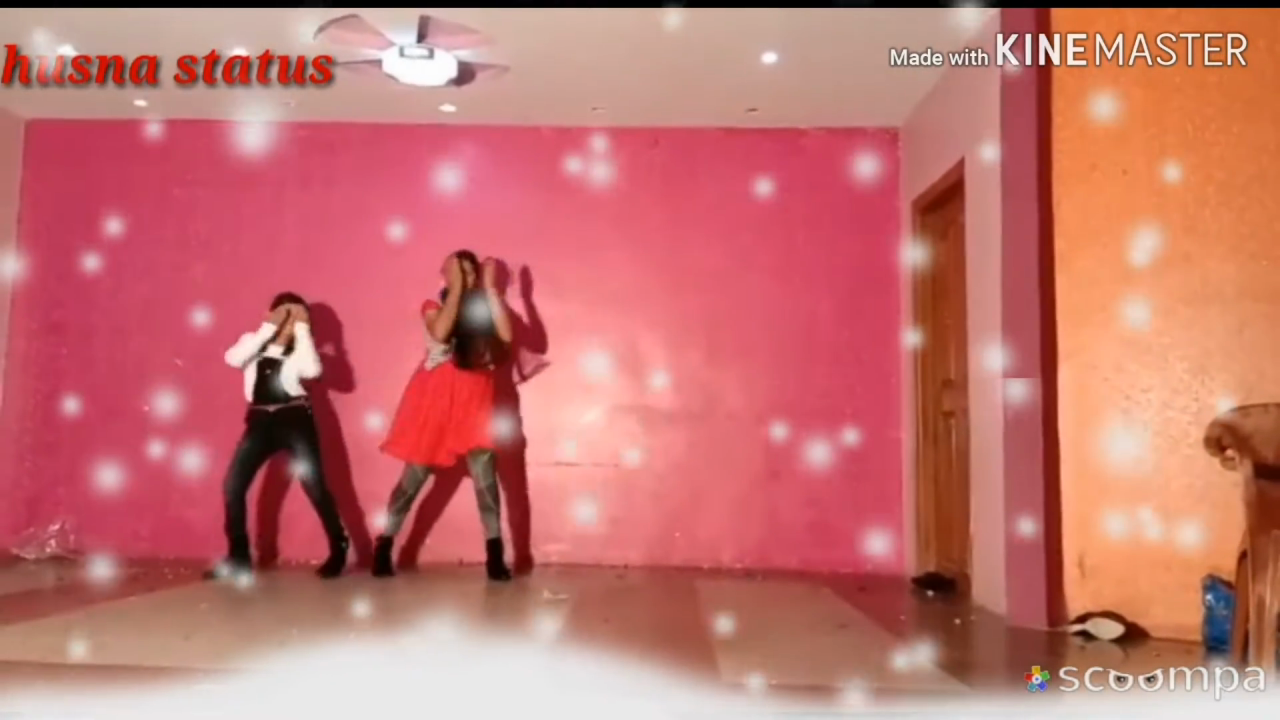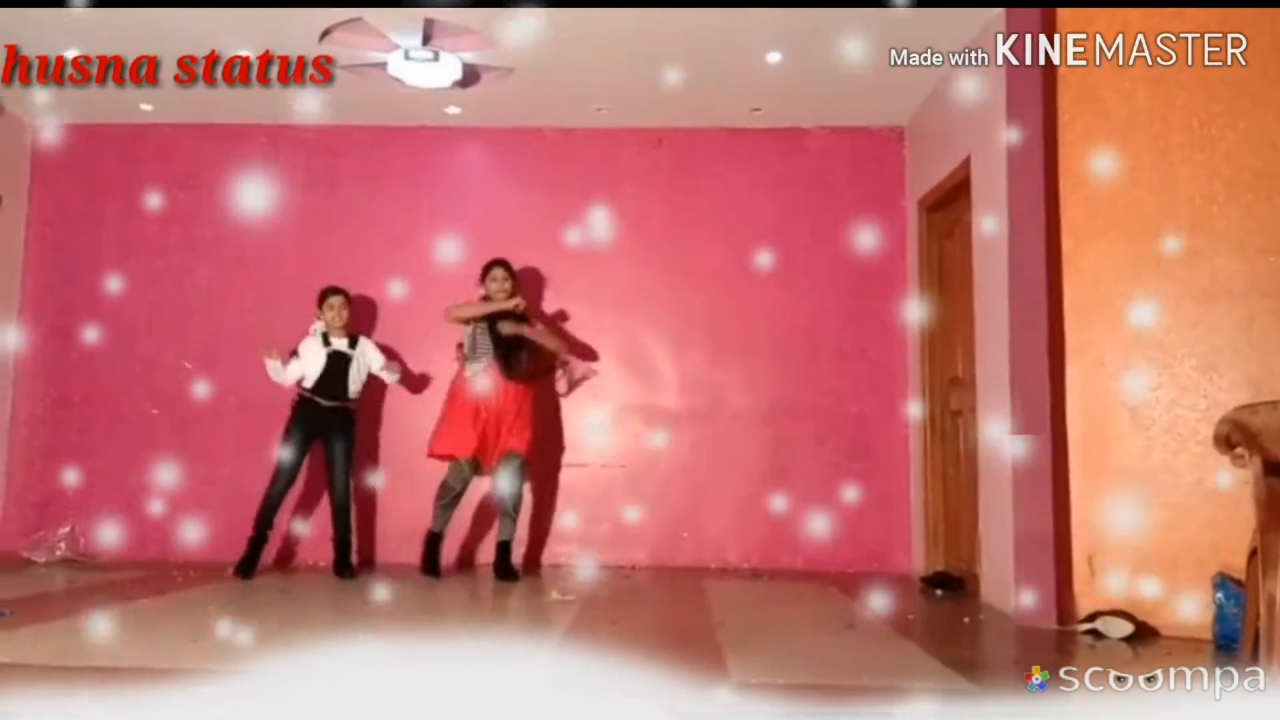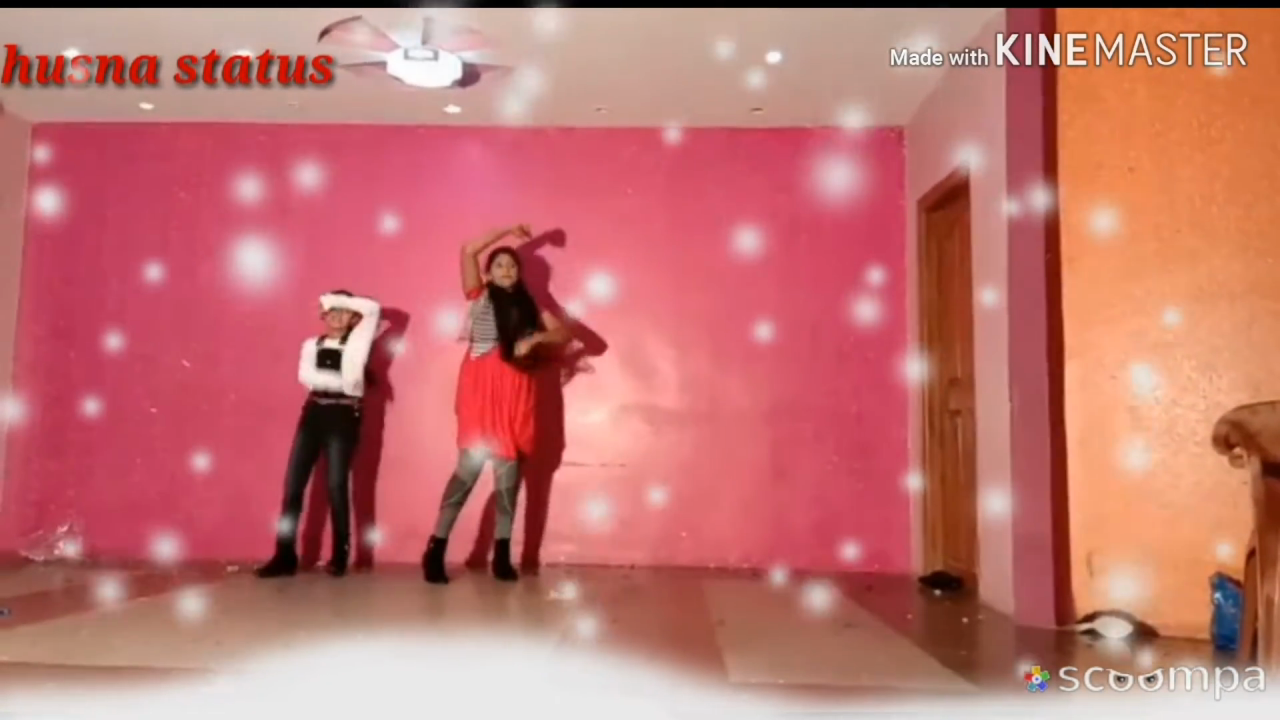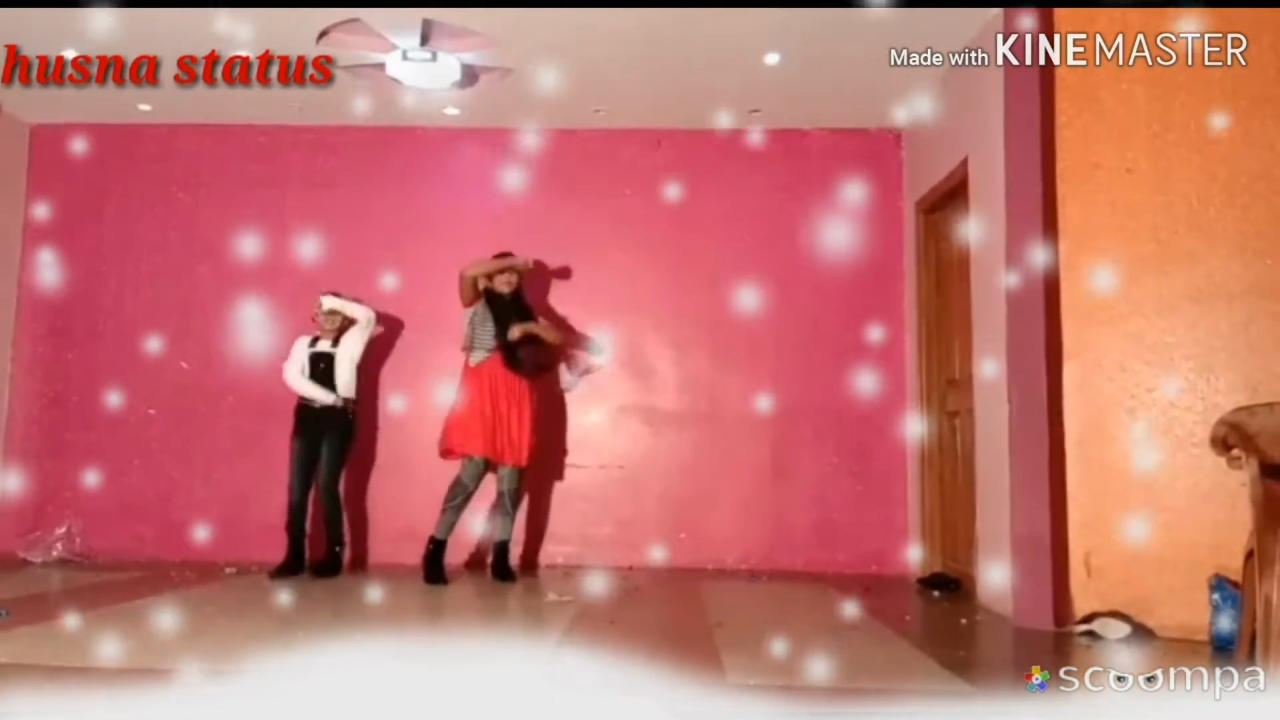
dt=0.4s
person 1, frame 1
left shoulder: (484, 307)
right shoulder: (434, 306)
left elbow: (507, 336)
right elbow: (440, 334)
left wrist: (490, 290)
right wrist: (456, 290)
left hip: (475, 395)
right hip: (437, 392)
left knee: (484, 470)
right knee: (415, 472)
left ankle: (495, 553)
right ankle: (384, 547)
person 1, frame 2
left shoulder: (524, 320)
right shoulder: (476, 313)
left elbow: (560, 347)
right elbow: (451, 313)
left wrist: (522, 328)
right wrist: (501, 306)
left hip: (512, 404)
right hip: (474, 399)
left knee: (511, 477)
right knee: (461, 471)
left ankle: (503, 556)
right ankle: (433, 539)
person 1, frame 3
left shoulder: (529, 305)
right shoulder: (479, 296)
left elbow: (563, 333)
right elbow: (468, 252)
left wrist: (536, 338)
right wrist: (508, 232)
left hip: (516, 391)
right hip: (481, 387)
left knee: (508, 469)
right knee: (471, 464)
left ankle: (502, 554)
right ankle: (436, 549)
person 1, frame 4
left shoulder: (525, 311)
right shoulder: (477, 303)
left elbow: (557, 337)
right elbow: (467, 273)
left wrist: (530, 328)
right wrist: (512, 262)
left hip: (515, 397)
right hip: (480, 393)
left knee: (510, 472)
right knee: (473, 469)
left ankle: (501, 556)
right ankle: (435, 550)
person 2, frame 1
left shoulder: (301, 350)
right shoulder: (253, 341)
left elbow: (312, 371)
right elbow: (233, 358)
left wrist: (302, 328)
right wrist: (268, 328)
left hip: (295, 420)
right hip: (259, 422)
left knee: (314, 485)
right knee: (233, 485)
left ankle: (339, 550)
right ankle: (238, 556)
person 2, frame 2
left shoulder: (363, 347)
right shoulder: (310, 344)
left elbow: (391, 377)
right elbow: (287, 377)
left wrist: (392, 368)
right wrist: (272, 362)
left hip: (341, 418)
right hip: (307, 413)
left knee: (341, 488)
right knee: (282, 480)
left ankle: (343, 556)
right ankle: (255, 546)
person 2, frame 3
left shoulder: (358, 341)
right shoulder: (311, 345)
left elbow: (372, 309)
right elbow: (305, 375)
left wrist: (337, 300)
right wrist: (339, 380)
left hip: (345, 417)
right hip: (313, 415)
left knee: (336, 484)
right knee: (292, 484)
left ankle: (339, 553)
right ankle: (285, 555)
person 2, frame 4
left shoulder: (351, 341)
right shoulder: (303, 344)
left elbow: (367, 316)
right elbow: (291, 374)
left wrist: (336, 304)
right wrist: (324, 394)
left hip: (337, 418)
right hip: (306, 417)
left knee: (327, 484)
right knee: (297, 487)
left ankle: (333, 553)
right ankle: (295, 556)
